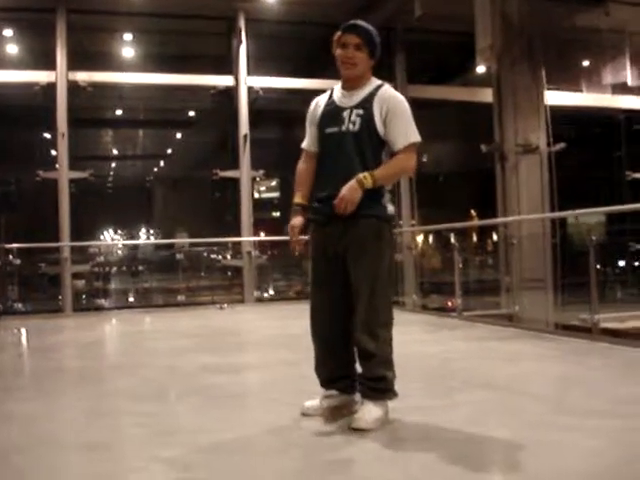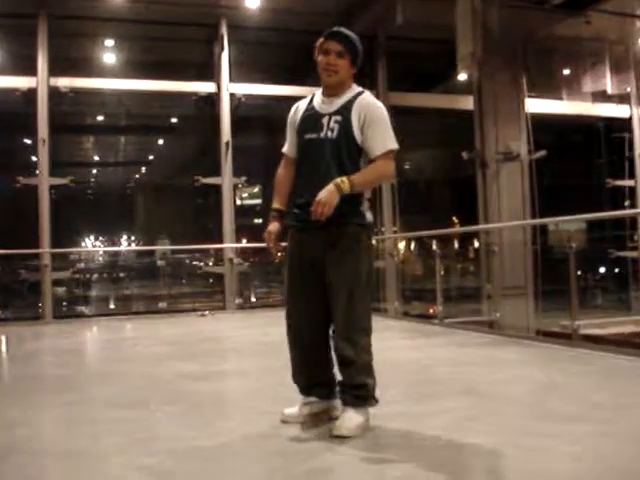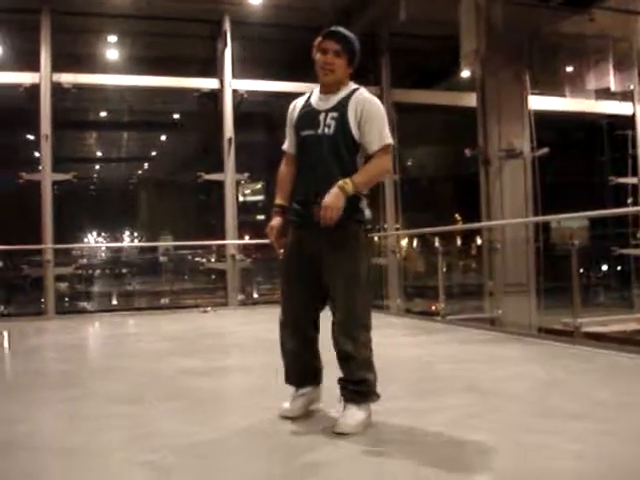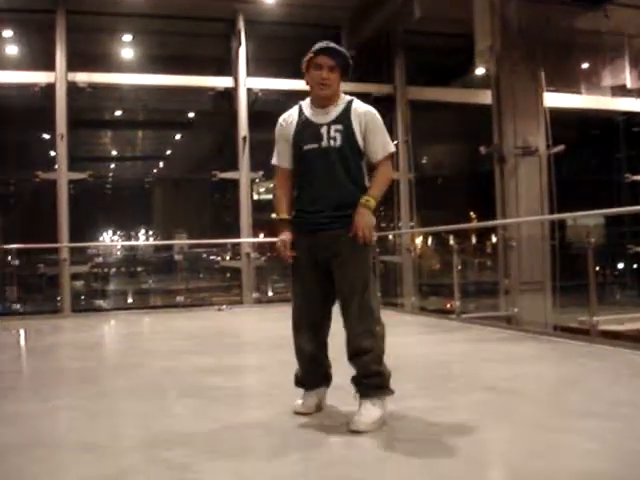
dt=0.3s
person 1, frame 1
left shoulder: (387, 100)
right shoulder: (320, 104)
left elbow: (408, 159)
right elbow: (308, 160)
left wrist: (362, 182)
right wrist: (299, 209)
left hip: (369, 219)
right hip: (324, 221)
left knee: (370, 311)
right knee: (326, 311)
left ankle: (375, 395)
right ankle: (339, 388)
person 1, frame 2
left shoulder: (367, 107)
right shoulder: (300, 110)
left elbow: (385, 167)
left wrist: (340, 186)
right wrist: (277, 214)
left hip: (347, 227)
right hip: (302, 228)
left knee: (350, 318)
right knee: (302, 317)
left ankle: (356, 402)
right ankle: (319, 394)
person 1, frame 3
left shoulder: (364, 103)
right shoulder: (298, 107)
left elbow: (383, 162)
left wrist: (343, 189)
right wrist: (279, 210)
left hip: (345, 224)
right hip: (301, 224)
left knee: (350, 314)
right knee: (295, 311)
left ankle: (358, 398)
right ankle: (305, 385)
person 1, frame 4
left shoulder: (363, 114)
right shoulder: (289, 121)
left elbow: (384, 166)
right elbow: (283, 177)
left wrist: (366, 207)
right wrist: (283, 224)
left hip: (350, 230)
right hip: (306, 233)
left knee: (361, 314)
right knee: (307, 316)
left ankle: (372, 394)
right ankle: (314, 386)
